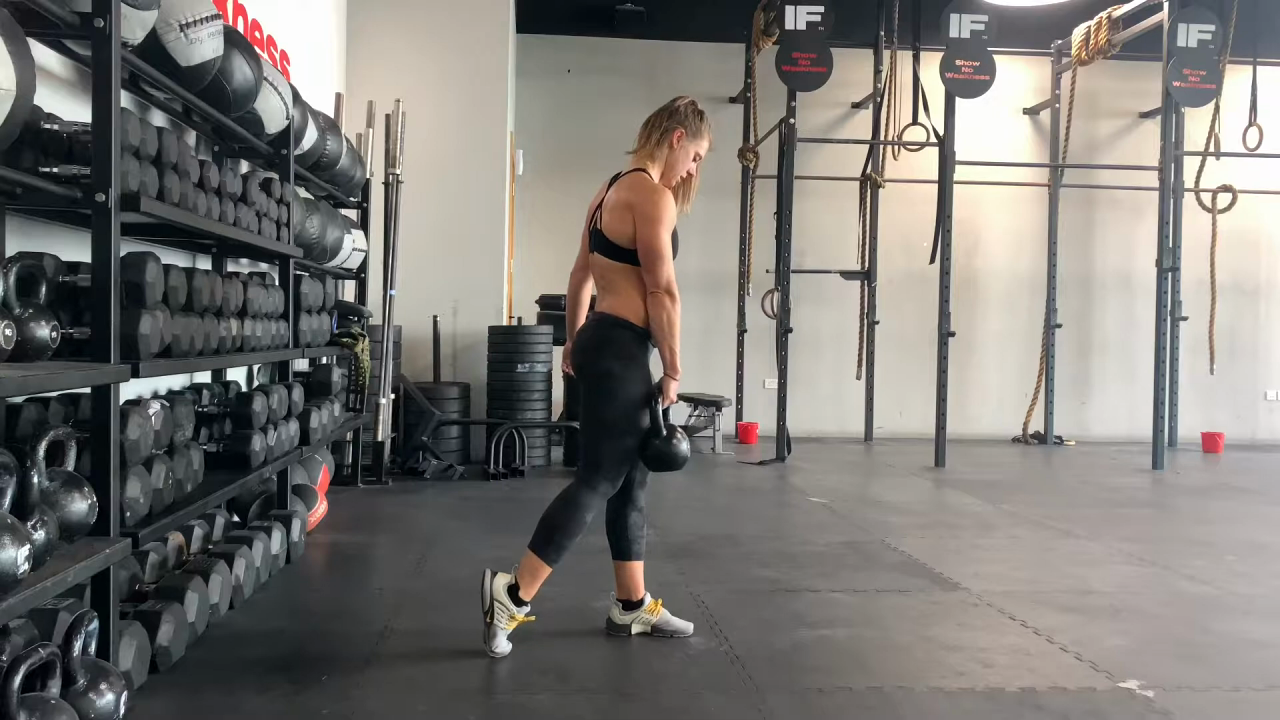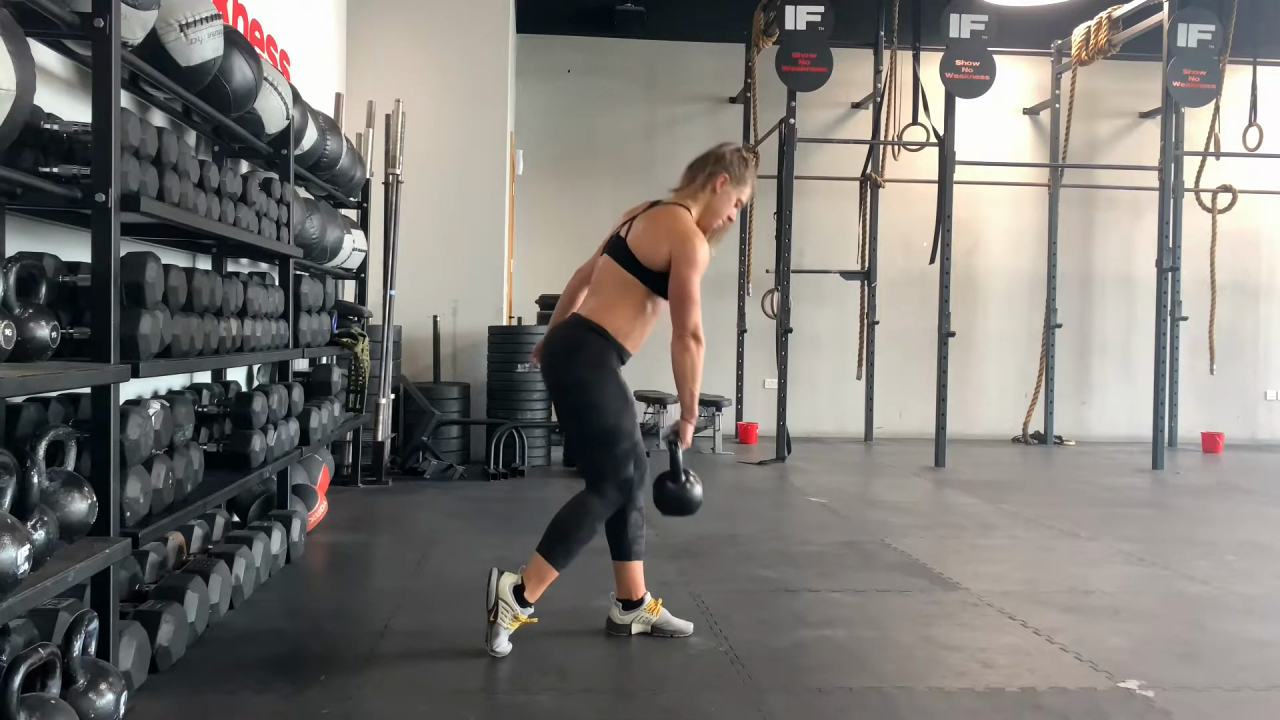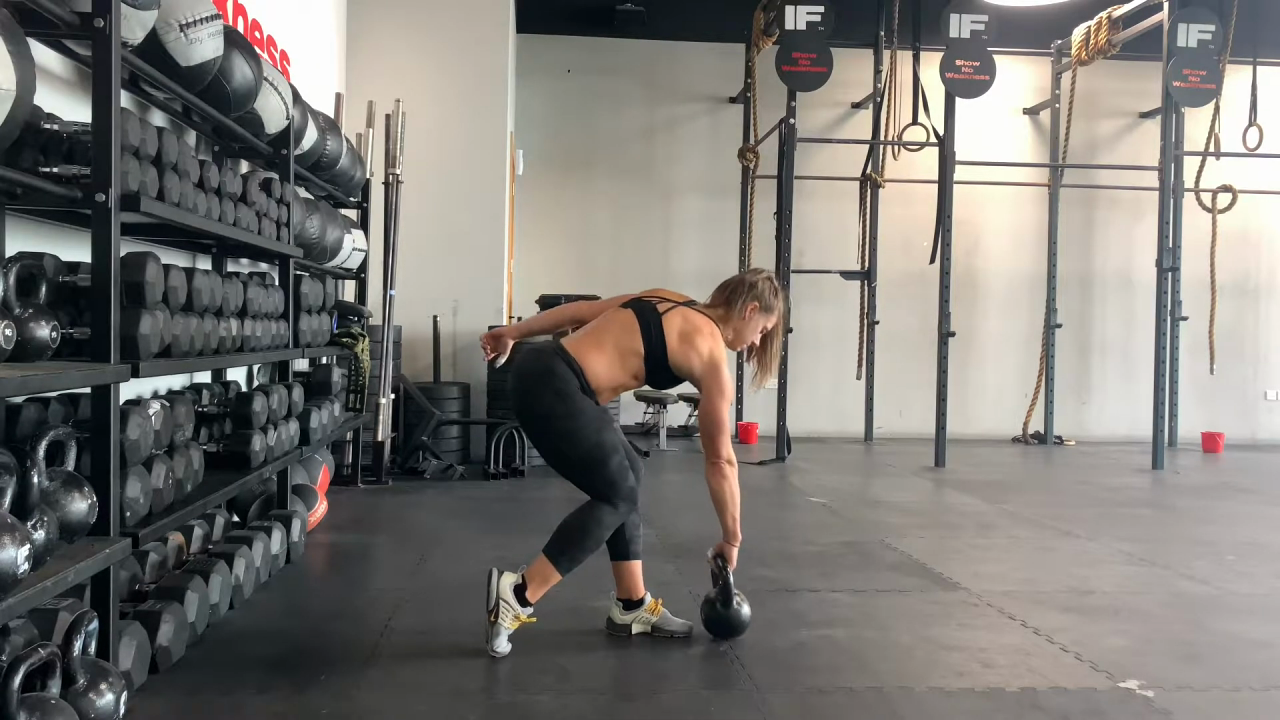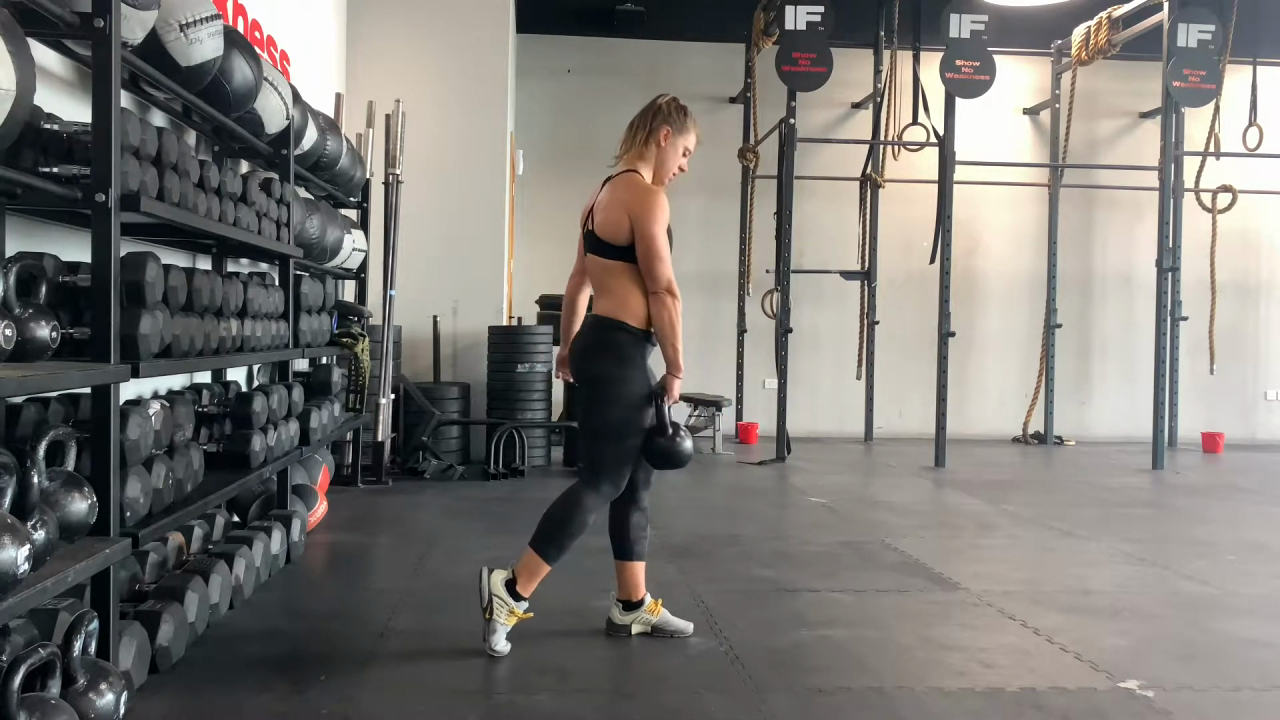
dt=1s
person 1, frame 1
left shoulder: (614, 189)
right shoulder: (652, 196)
left elbow: (581, 274)
right elbow: (661, 292)
left wrist: (574, 342)
right wrist: (672, 370)
left hip: (600, 342)
right hip: (620, 351)
left knee: (630, 479)
right knee: (599, 480)
left ankle: (632, 605)
right ankle: (511, 595)
person 1, frame 2
left shoulder: (647, 213)
right shoulder: (688, 237)
left elbow: (584, 275)
right elbow: (688, 336)
left wrist: (552, 334)
right wrist: (688, 416)
left hip: (570, 347)
right hip: (587, 358)
left knee: (630, 475)
right knee: (609, 485)
left ankle: (632, 605)
right ankle: (516, 594)
person 1, frame 3
left shoulder: (669, 303)
right shoulder: (711, 357)
left elbow: (582, 310)
right elbow: (720, 461)
left wrist: (513, 332)
right wrist: (732, 539)
left hip: (542, 367)
right hip: (552, 387)
left knee: (626, 475)
right knee: (616, 496)
left ankle: (632, 606)
right ankle: (516, 595)
person 1, frame 4
left shoulder: (606, 192)
right shoulder: (646, 197)
left elbow: (579, 281)
right elbow: (662, 291)
left wrist: (568, 346)
right wrist: (675, 369)
left hip: (600, 346)
right hip: (618, 353)
left knee: (633, 480)
right knee: (602, 482)
left ankle: (631, 606)
right ankle: (510, 591)
